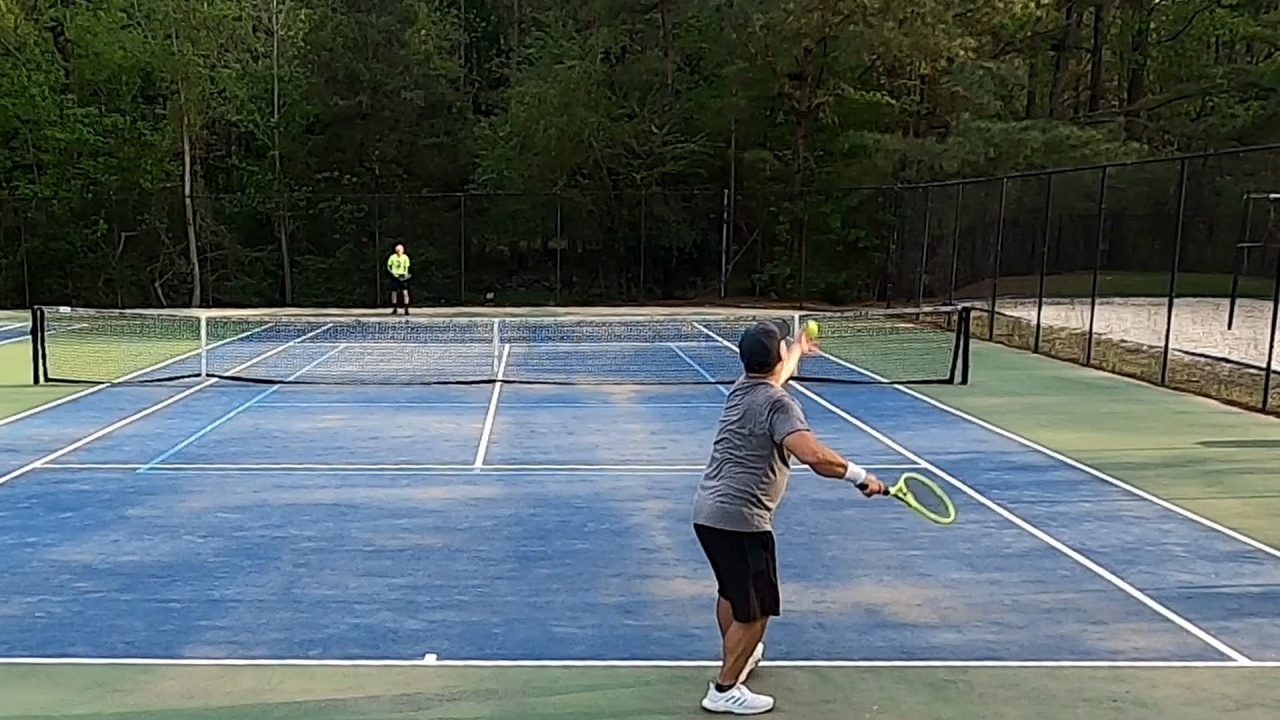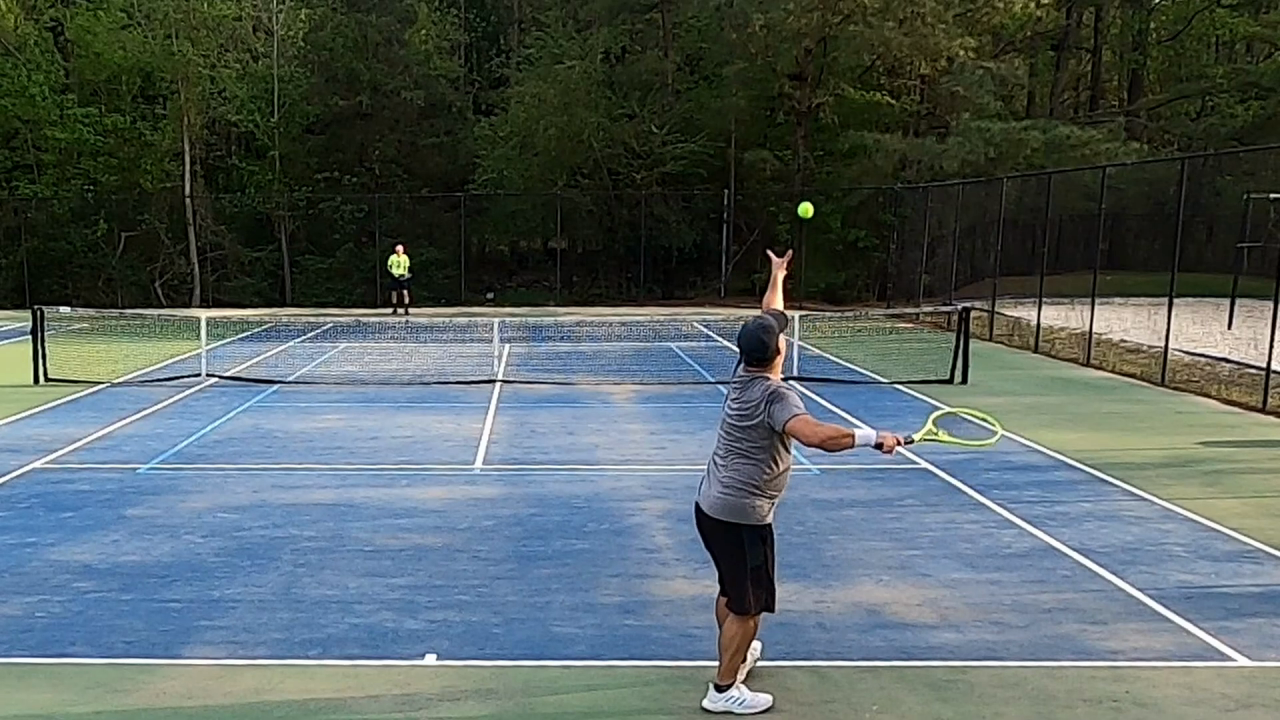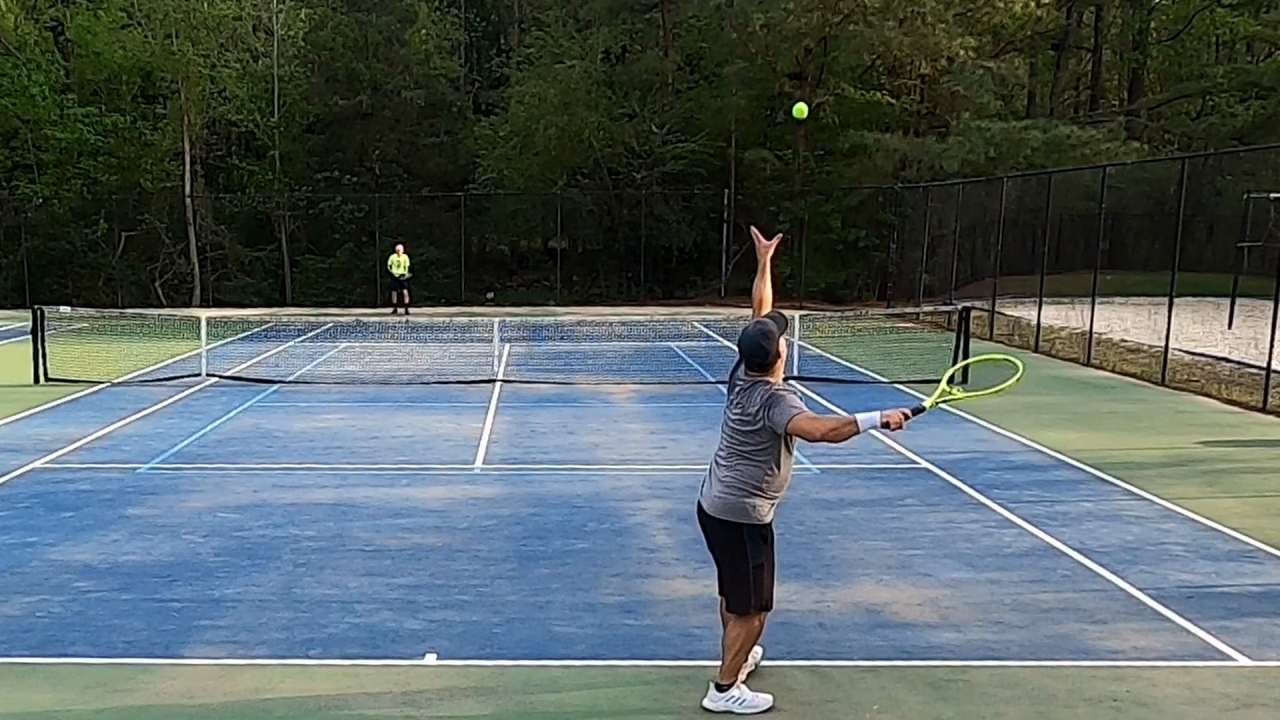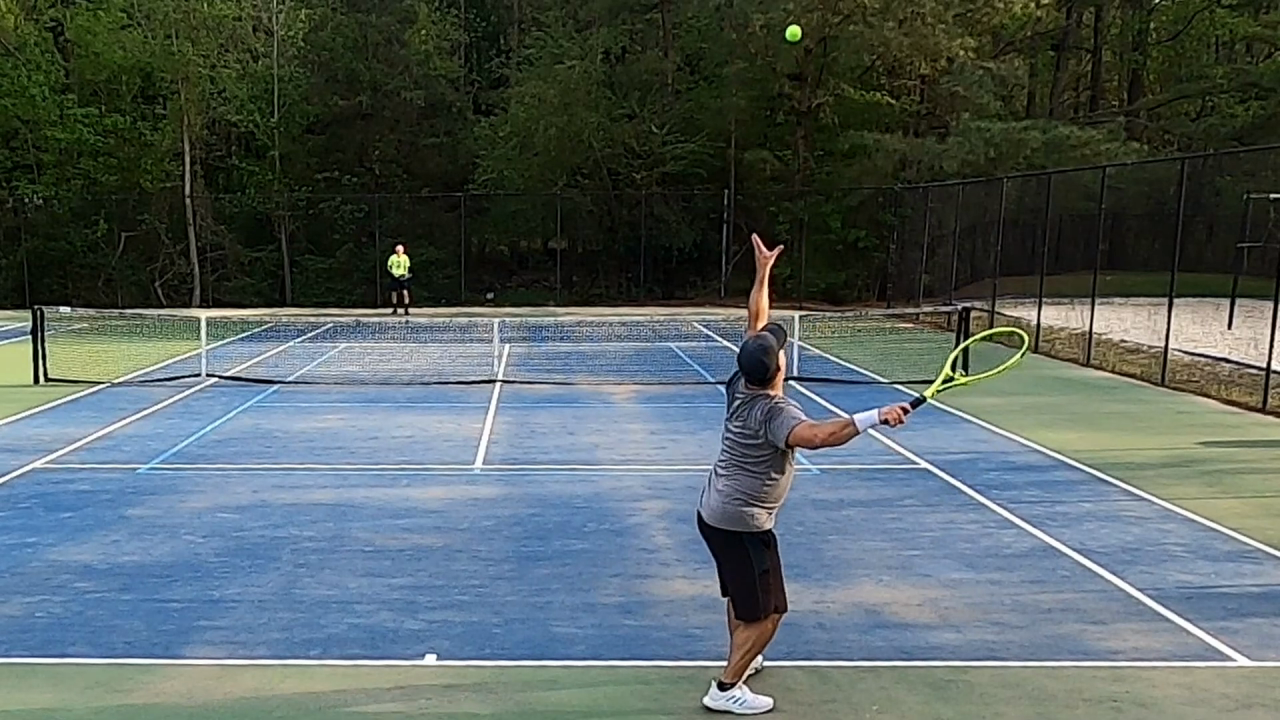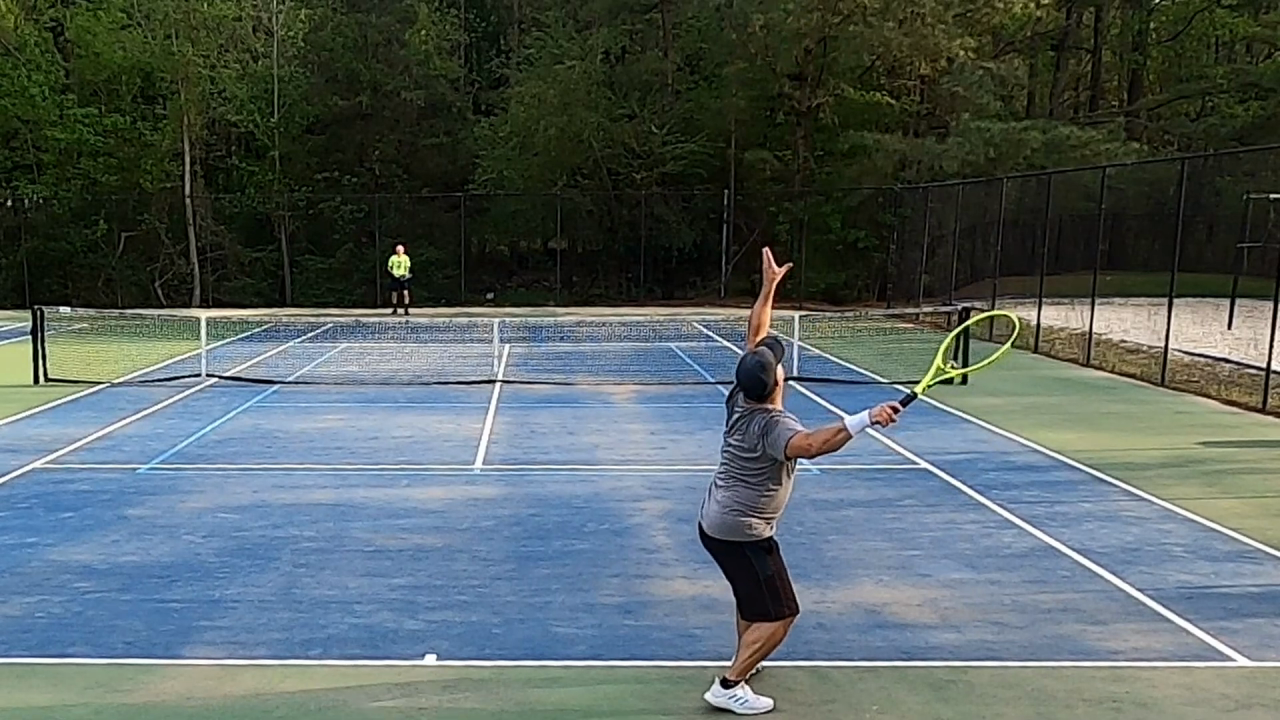
dt=1s
person 1, frame 1
left shoulder: (742, 388)
right shoulder: (778, 403)
left elbow: (775, 376)
right elbow: (813, 455)
left wrist: (800, 350)
right wrist: (859, 476)
left hip: (708, 513)
right hip: (740, 521)
left knee: (732, 593)
right knee: (754, 610)
left ankle: (737, 657)
right ankle: (725, 690)
person 1, frame 2
left shoulder: (743, 372)
right shoulder: (776, 395)
left elbow: (765, 322)
right elbow: (816, 435)
left wrist: (777, 276)
right wrist: (873, 437)
left hip: (711, 505)
right hip: (742, 515)
left knee: (731, 593)
right knee: (748, 606)
left ankle: (736, 654)
right ankle: (724, 690)
person 1, frame 3
left shoulder: (743, 373)
right shoulder: (776, 400)
left elbow: (760, 313)
right elbow: (819, 429)
left wrist: (764, 261)
right wrist: (877, 418)
left hip: (714, 504)
right hip: (742, 515)
left knee: (734, 596)
right knee: (750, 609)
left ankle: (738, 657)
right ankle: (725, 689)
person 1, frame 4
left shoulder: (742, 385)
right shoulder: (775, 412)
left elbow: (755, 324)
right elbow: (816, 436)
left wrist: (763, 271)
right wrist: (873, 417)
left hip: (714, 512)
right hip: (742, 523)
left knee: (742, 596)
right knee: (765, 613)
left ankle: (741, 659)
right ankle: (726, 688)
person 1, frame 5
left shoulder: (742, 398)
right shoulder: (773, 425)
left elbow: (755, 338)
right elbow: (810, 445)
left wrist: (769, 286)
right wrist: (865, 420)
left hip: (716, 521)
right hip: (741, 533)
left knee: (752, 597)
right knee: (778, 616)
left ankle: (744, 658)
right ankle: (729, 686)
